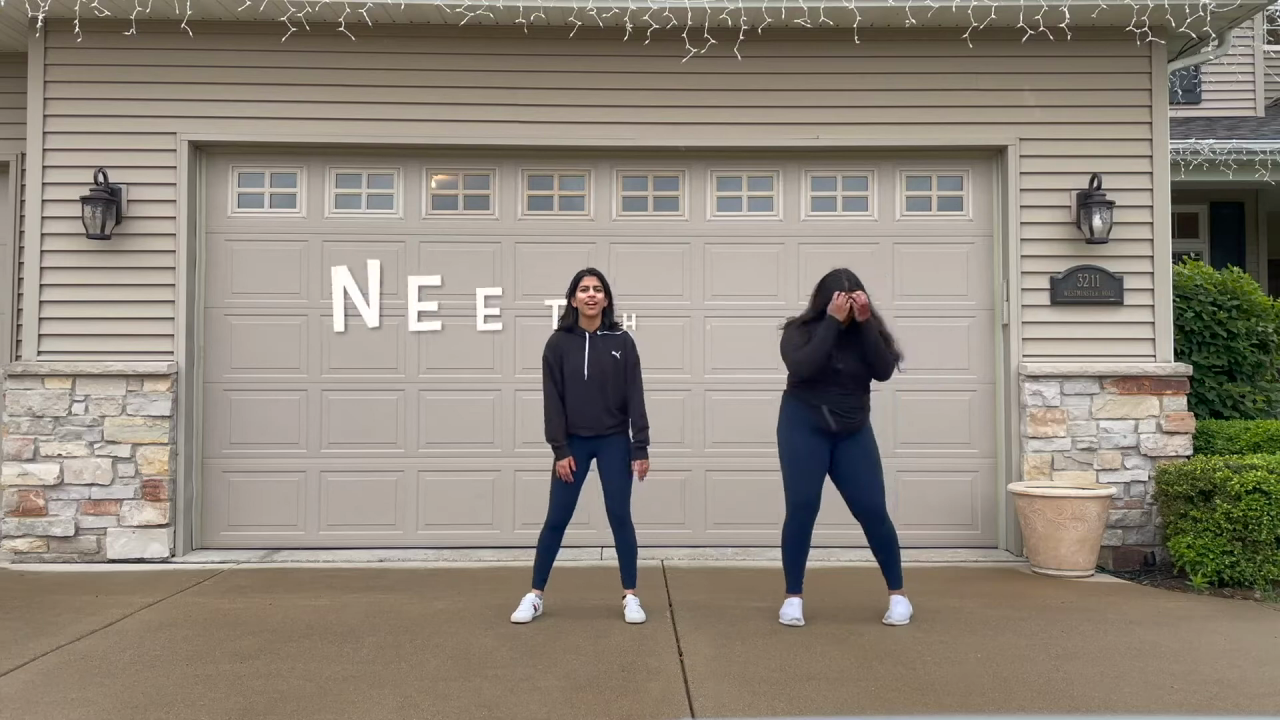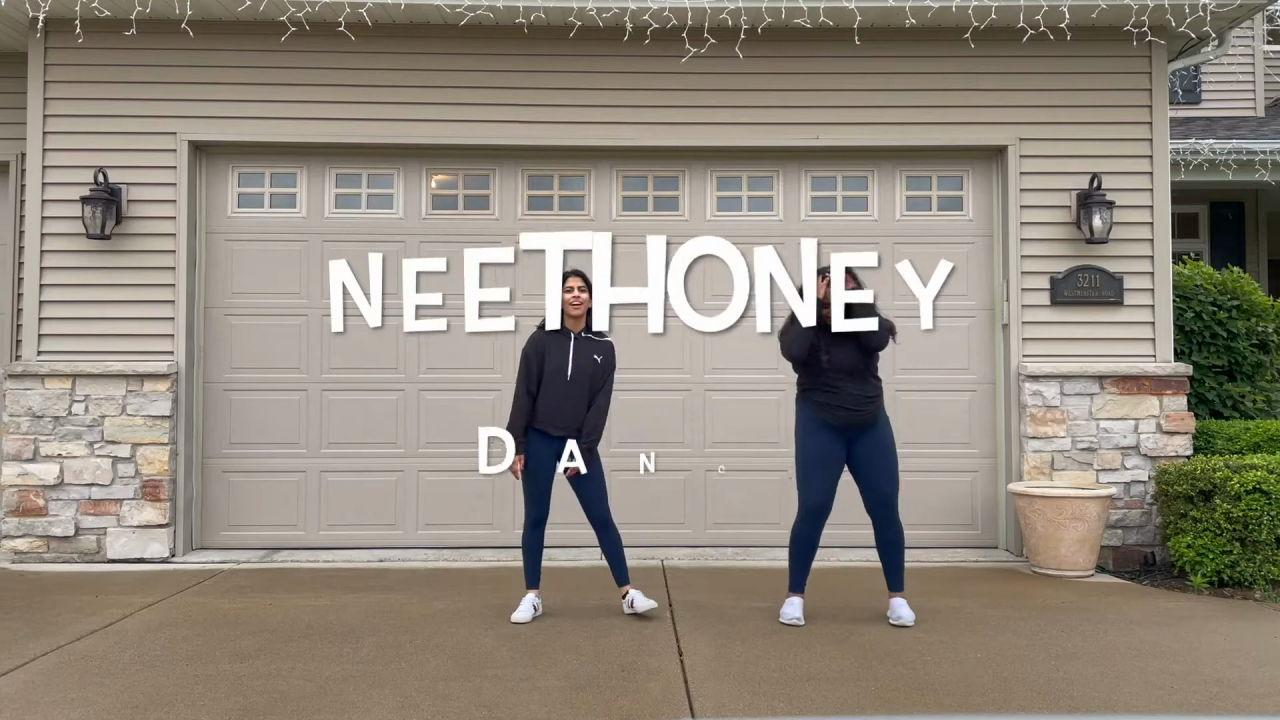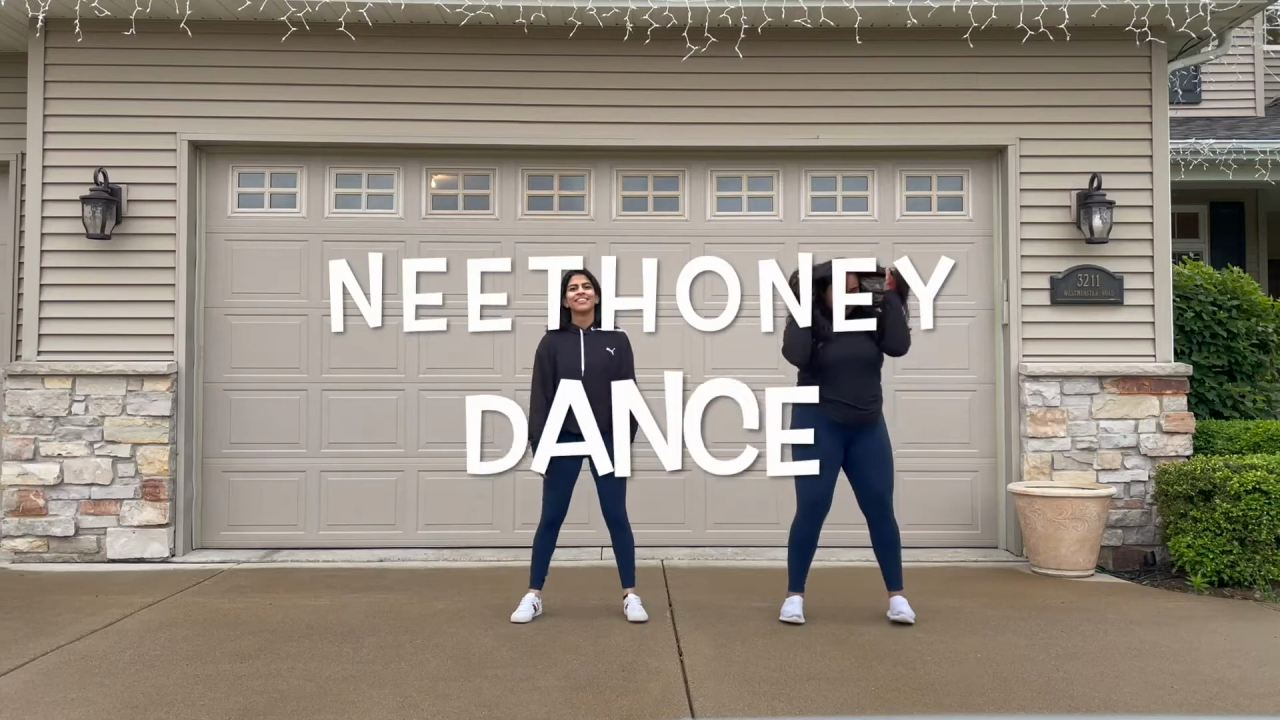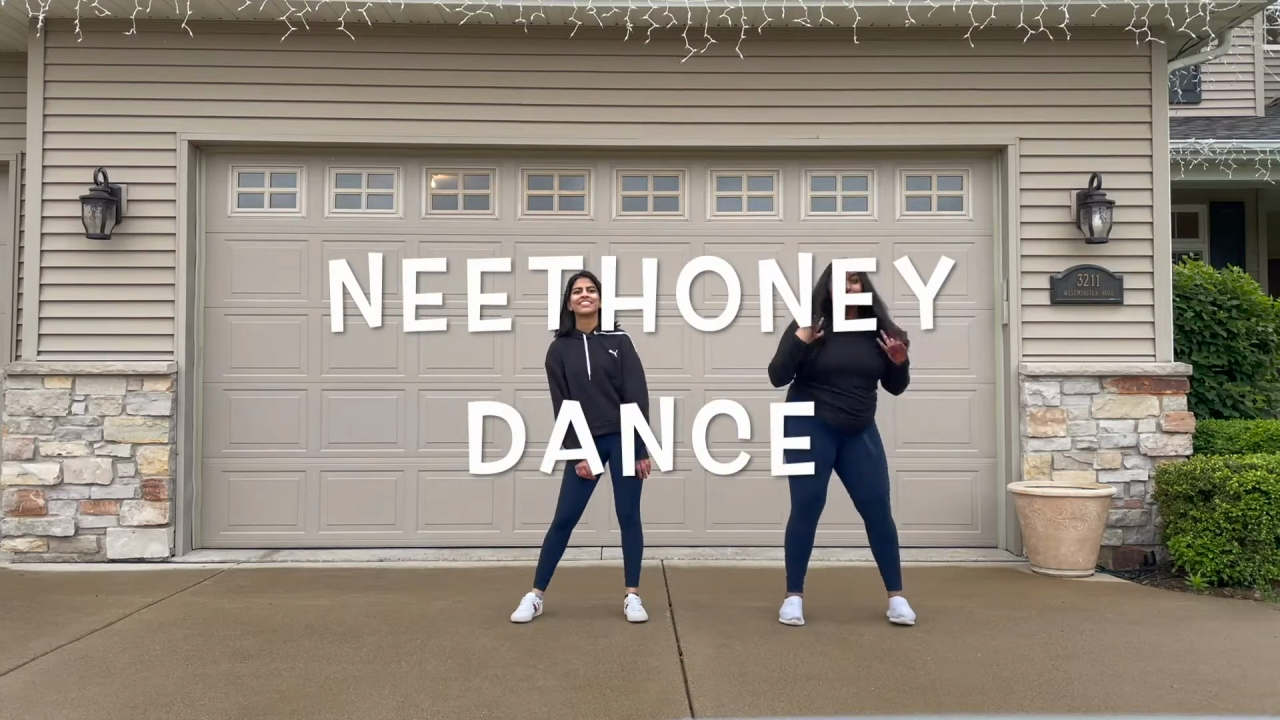
dt=0.4s
person 1, frame 1
left shoulder: (866, 332)
right shoulder: (800, 330)
left elbow: (884, 371)
right elbow: (802, 368)
left wrist: (865, 323)
right wrist: (832, 322)
left hip: (853, 433)
right hip: (804, 429)
left knee: (872, 511)
right knee: (801, 510)
left ankle: (898, 594)
right ankle: (793, 597)
person 1, frame 2
left shoulder: (861, 322)
right shoulder: (799, 326)
left elbow: (878, 341)
right elbow: (796, 353)
left wrist: (856, 299)
right wrist: (816, 306)
left hip: (870, 427)
right hip: (820, 428)
left knee: (885, 509)
right knee: (813, 510)
left ankle: (897, 597)
right ankle: (795, 596)
person 1, frame 3
left shoulder: (871, 320)
right shoulder: (807, 325)
left elbow: (899, 346)
right elbow: (798, 356)
left wrist: (891, 295)
left hip: (867, 428)
right hip: (818, 425)
left knee: (880, 508)
right knee: (812, 508)
left ankle: (896, 596)
right ankle: (794, 595)
person 1, frame 4
left shoulder: (877, 331)
right shoulder: (809, 327)
left elbow: (895, 387)
right elbow: (777, 377)
left wrist: (900, 361)
right wrist: (798, 342)
left hip: (860, 432)
right hip: (810, 428)
left knee: (878, 509)
right knee: (806, 510)
left ankle: (896, 596)
right ankle: (793, 596)
person 2, frame 1
left shoulder: (621, 342)
right shoulder: (558, 343)
left elbow: (634, 397)
right elbow: (553, 400)
left wrist: (640, 448)
right wrist: (560, 450)
left hip: (614, 442)
right hip: (573, 444)
left knee: (620, 518)
right knee: (556, 520)
left ankle: (630, 597)
right ankle: (535, 596)
person 2, frame 2
left shoulder: (603, 347)
right shoulder: (541, 341)
left elbow: (601, 402)
right elbow: (524, 394)
left wrist: (586, 449)
right wrist: (517, 445)
left hip: (579, 444)
right hip: (540, 442)
left knee: (602, 519)
right knee: (536, 519)
left ankle: (628, 592)
right ankle: (532, 596)
person 2, frame 3
left shoulder: (616, 340)
right shoulder: (553, 342)
right elbow: (540, 395)
right wrist: (538, 445)
left hip: (606, 441)
right hip: (563, 440)
left knee: (616, 517)
right knee: (551, 518)
left ankle: (630, 595)
right ankle: (534, 595)
person 2, frame 4
left shoulder: (619, 341)
right shoulder: (559, 349)
left elbow: (637, 395)
right elbow: (562, 405)
left wrist: (643, 448)
right wrist: (576, 453)
left hip: (623, 441)
right hip: (586, 444)
left knee: (629, 518)
right knee: (564, 520)
left ankle: (631, 595)
right ankle: (535, 595)
